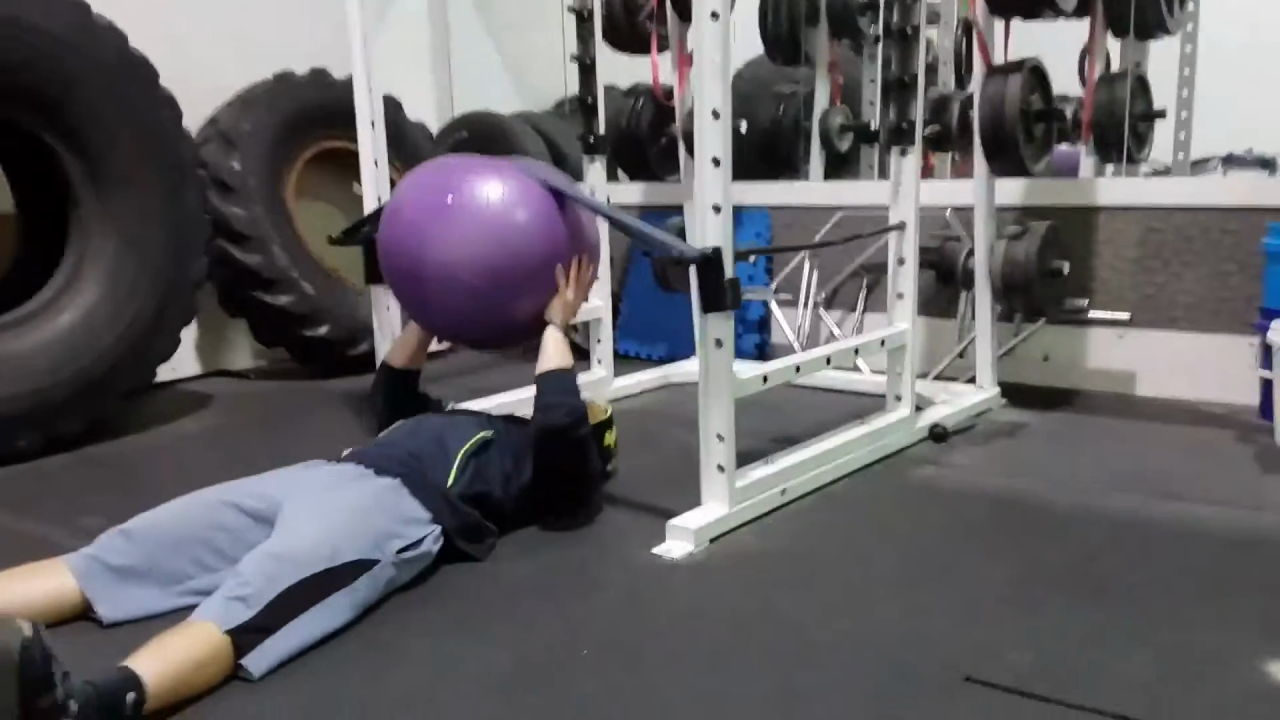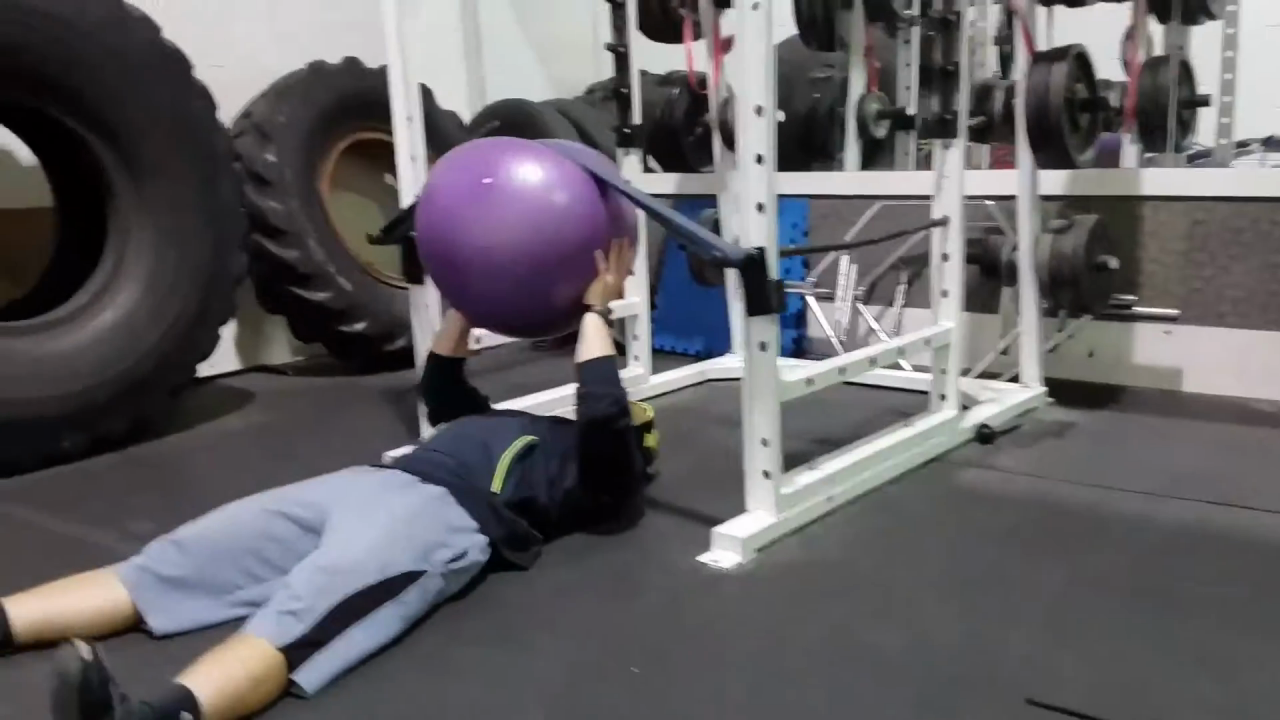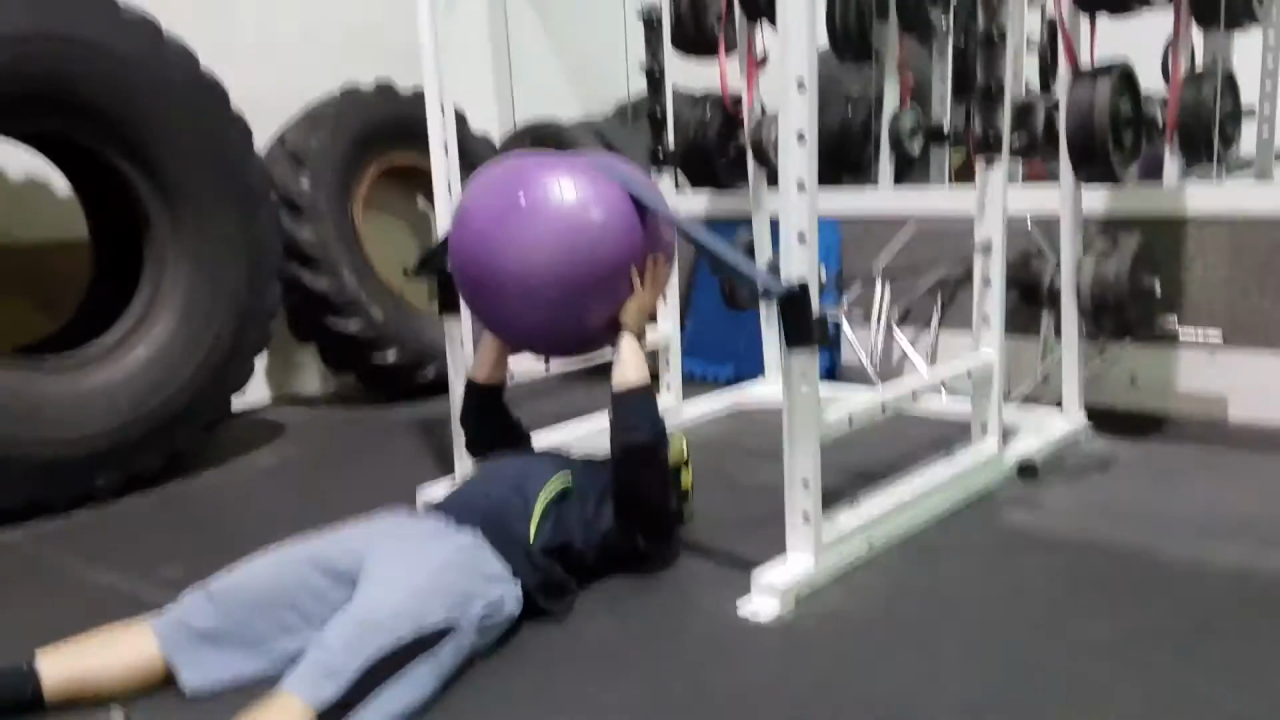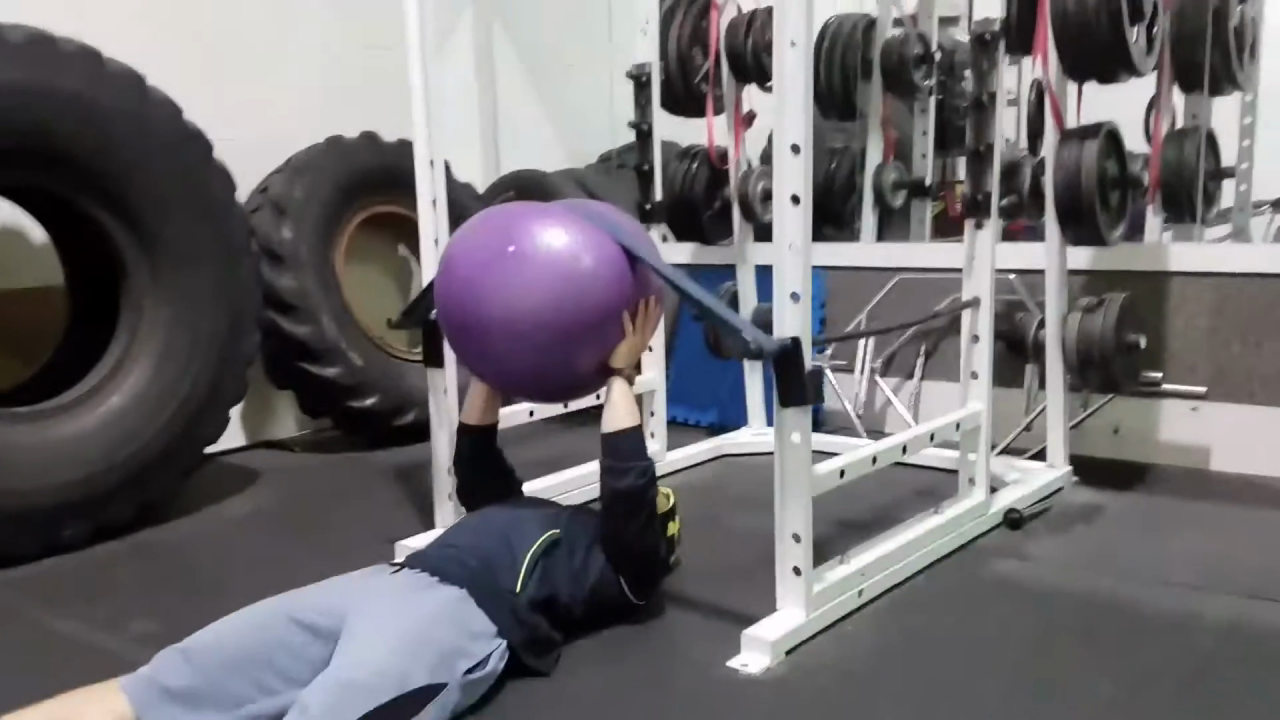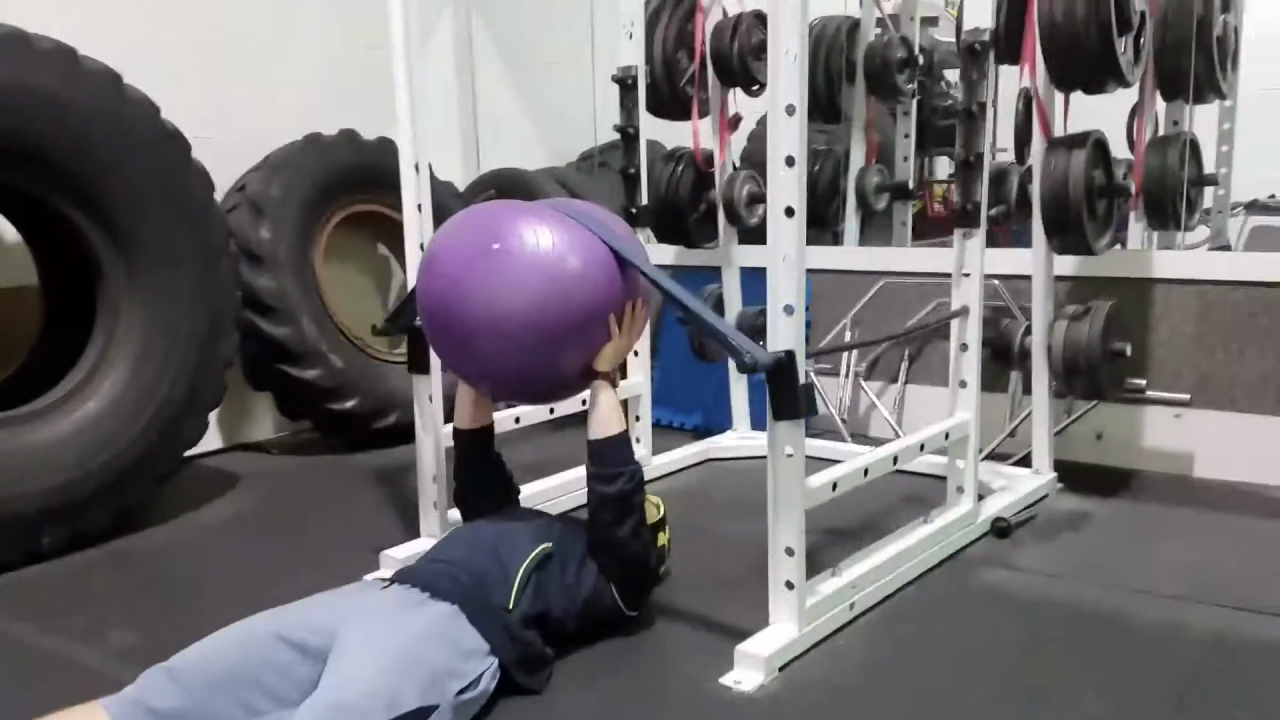
dt=0.1s
person 1, frame 1
left shoulder: (571, 470)
right shoulder: (492, 430)
left elbow: (559, 421)
right elbow: (390, 399)
left wrist: (555, 324)
left hip: (400, 506)
left knee: (243, 607)
right knee: (119, 555)
person 1, frame 2
left shoulder: (610, 477)
right shoulder: (530, 430)
left elbow: (604, 414)
right elbow: (442, 390)
left wrist: (595, 311)
left hip: (449, 518)
right hip: (377, 483)
left knee: (296, 616)
right knee: (169, 566)
person 1, frame 3
left shoulder: (642, 522)
right shoulder: (550, 469)
left elbow: (639, 444)
right elbow: (483, 417)
left wrist: (628, 332)
left hip: (480, 564)
right hip: (405, 528)
right knee: (197, 619)
person 1, frame 4
left shoulder: (624, 567)
right shoulder: (536, 516)
left elbow: (627, 487)
right elbow: (477, 459)
left wrist: (619, 373)
left hip: (464, 617)
right hip: (386, 583)
person 1, frame 5
left shoulder: (617, 574)
right shoulder: (531, 529)
left elbow: (617, 492)
right elbow: (475, 464)
left wrist: (605, 376)
left hip: (458, 630)
right hip: (375, 597)
